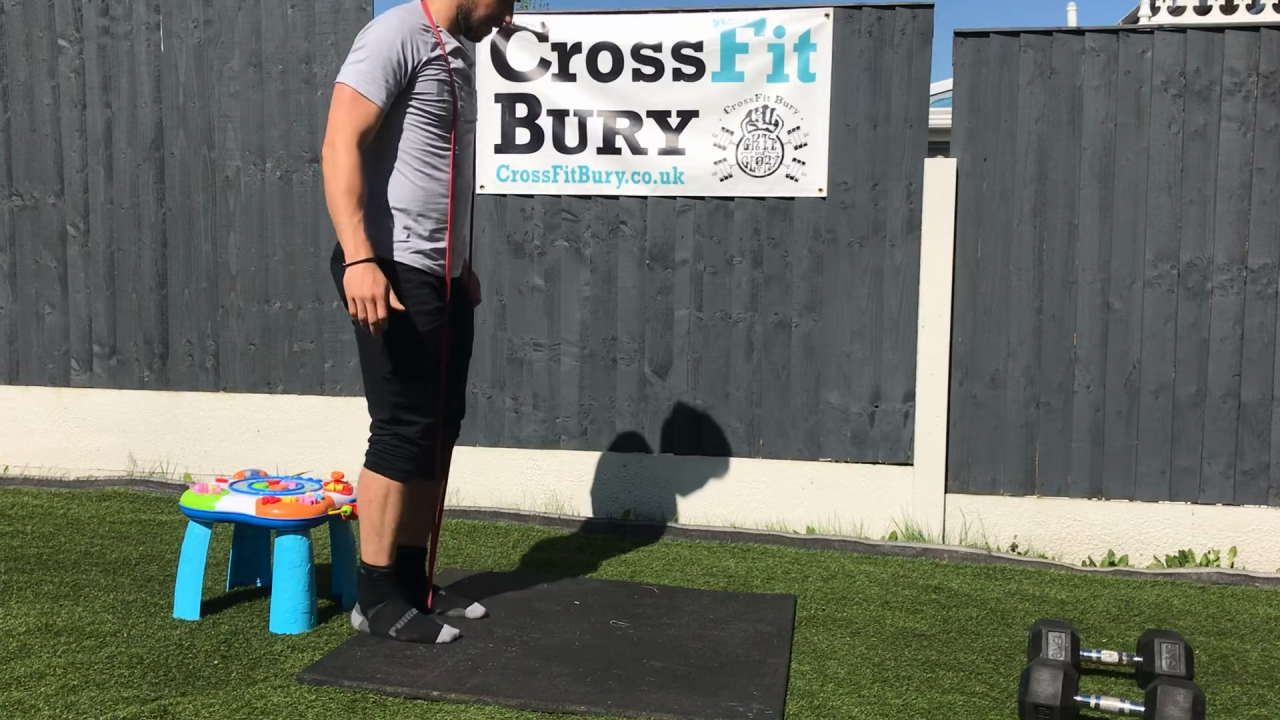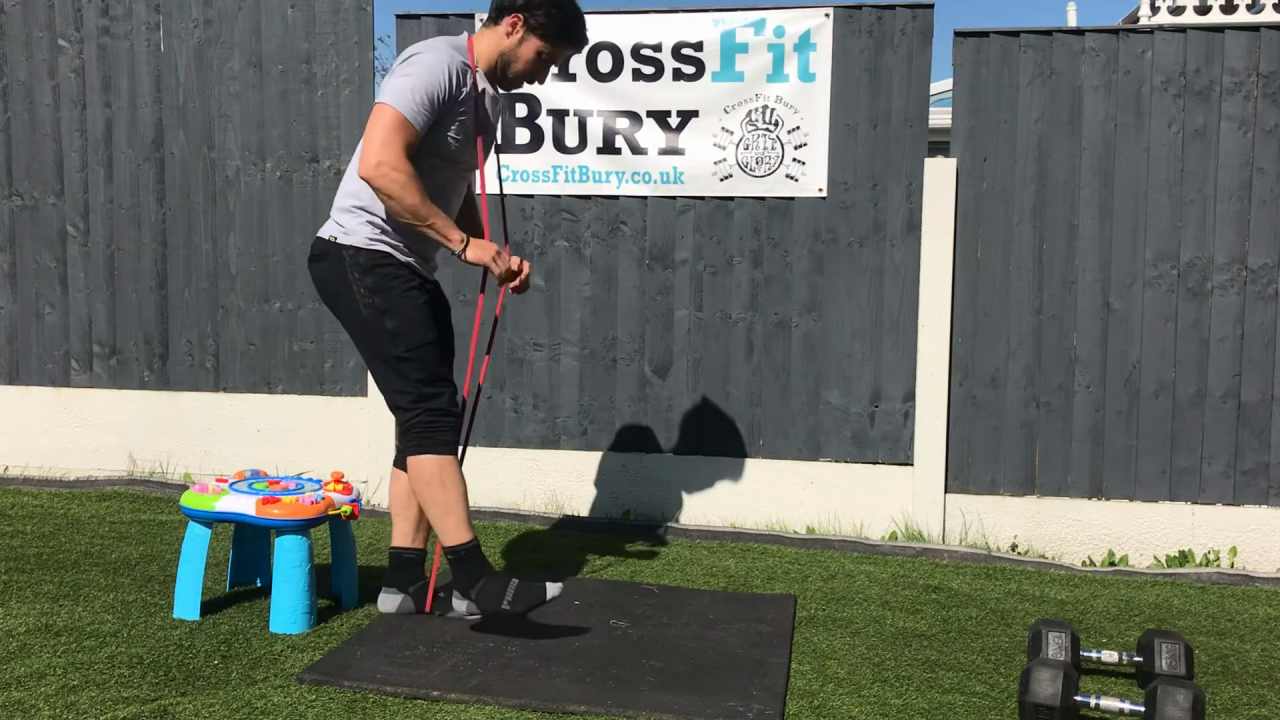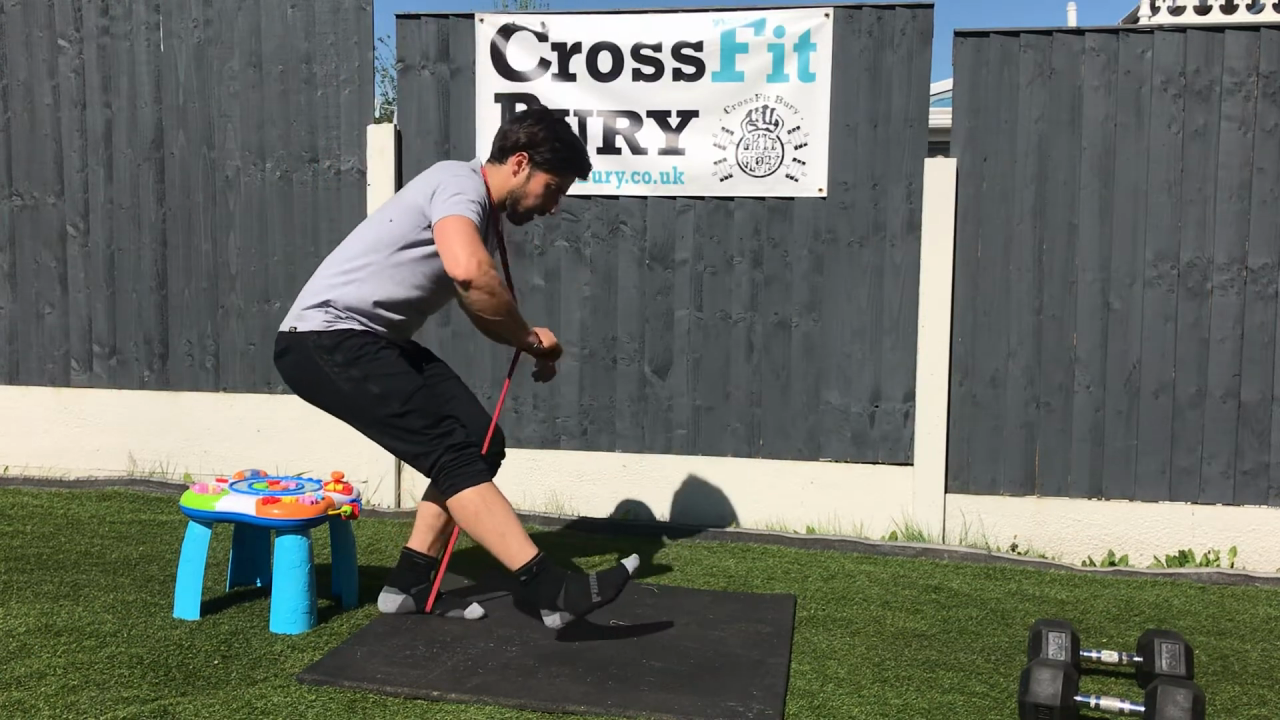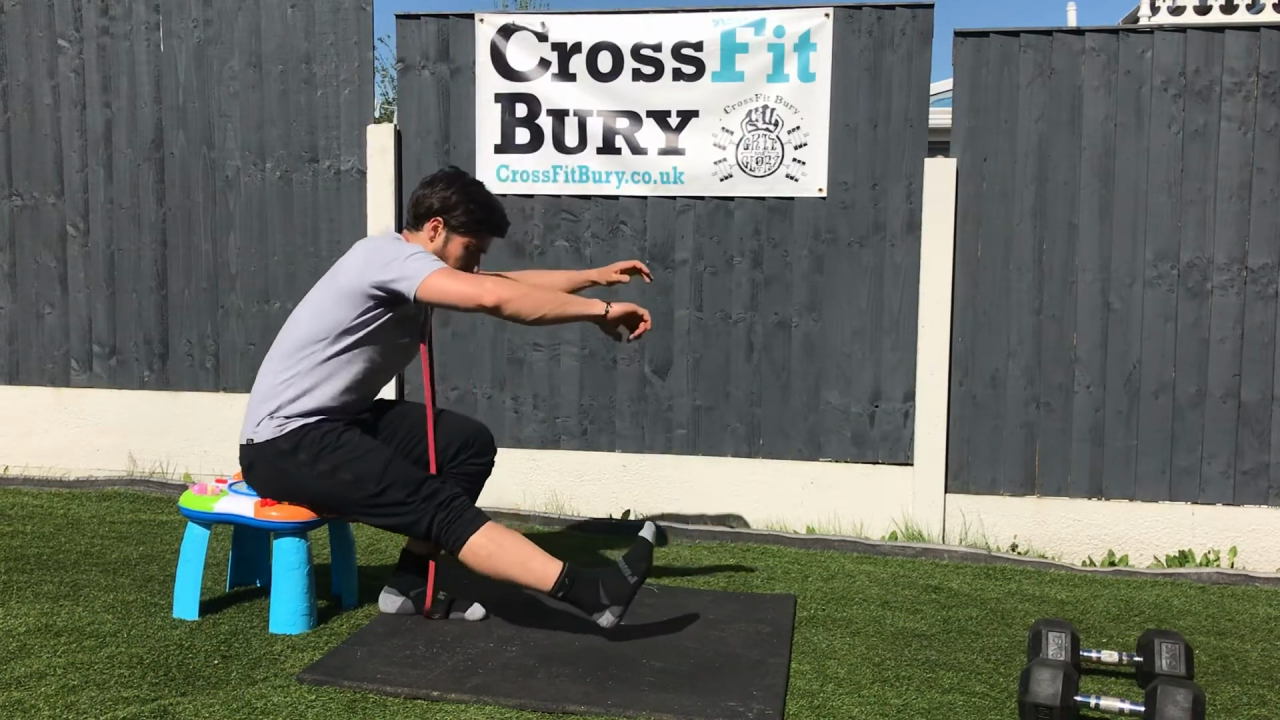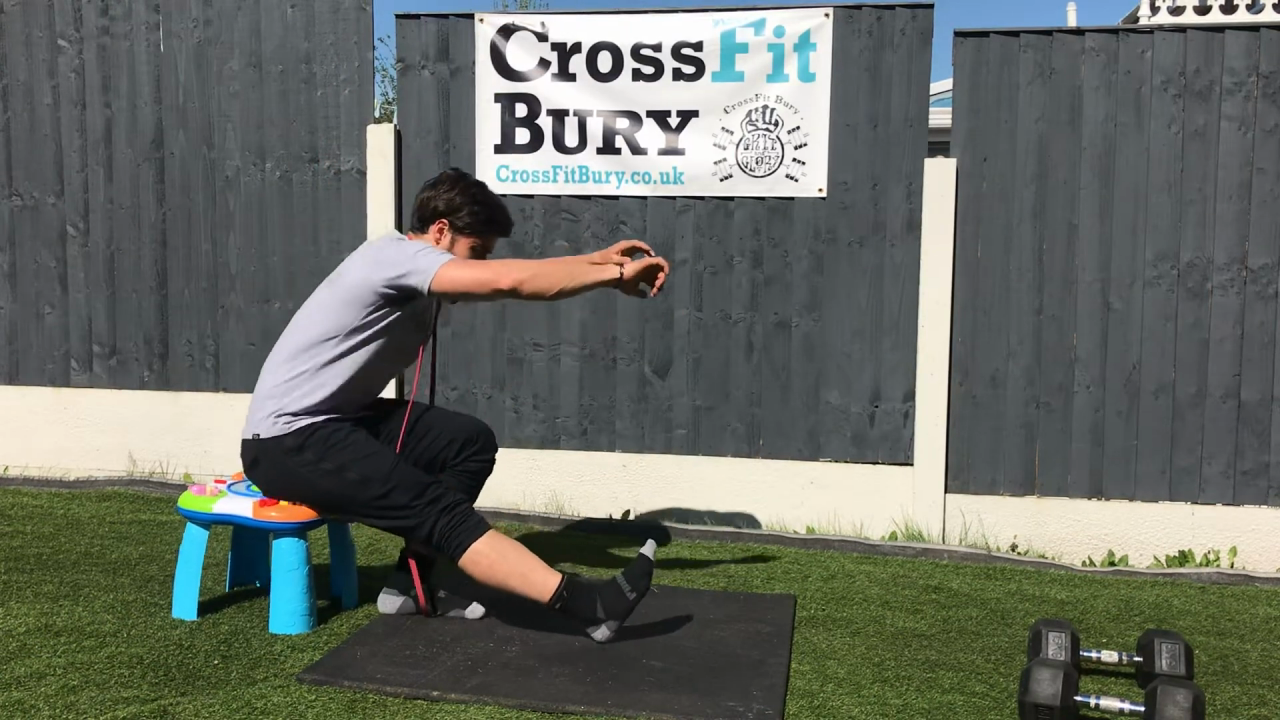
dt=1s
person 1, frame 1
left shoulder: (458, 54)
right elbow: (340, 146)
left wrist: (461, 263)
right wrist: (359, 259)
left hip: (441, 275)
right hip: (393, 273)
left knee: (439, 429)
right knee: (403, 430)
left ankle: (412, 579)
right ankle: (377, 597)
person 1, frame 2
left shoulder: (486, 95)
right shoulder: (438, 63)
right elbow: (378, 163)
left wrist: (493, 254)
right wrist: (463, 244)
left hip: (408, 268)
right hip: (363, 258)
left knee: (430, 416)
right knee: (430, 411)
left ankle: (405, 579)
right ankle: (474, 579)
person 1, frame 3
left shoulder: (485, 213)
right shoulder: (460, 183)
left elbow: (481, 305)
right elbow: (469, 273)
left wrist: (527, 343)
right wrist: (528, 337)
left hip: (376, 340)
right hip: (324, 341)
left knee: (479, 442)
right knee: (453, 451)
left ankle: (410, 583)
right ankle: (549, 588)
person 1, frame 4
left shoulder: (408, 268)
right shoulder: (388, 255)
left elbow: (507, 284)
right elbow: (492, 298)
left wrist: (594, 275)
right wrist: (600, 310)
left hip: (334, 420)
right hip: (282, 445)
left knee: (469, 444)
right knee: (436, 502)
left ankle: (409, 586)
right ankle: (586, 590)
person 1, frame 5
left shoulder: (410, 271)
right shoulder: (393, 256)
left elbow: (505, 276)
right elbow: (507, 282)
left wrist: (597, 259)
right wrist: (617, 276)
left hip: (335, 421)
right hip: (285, 442)
left knee: (470, 442)
right knee: (436, 505)
left ankle: (408, 585)
right ankle: (584, 603)
